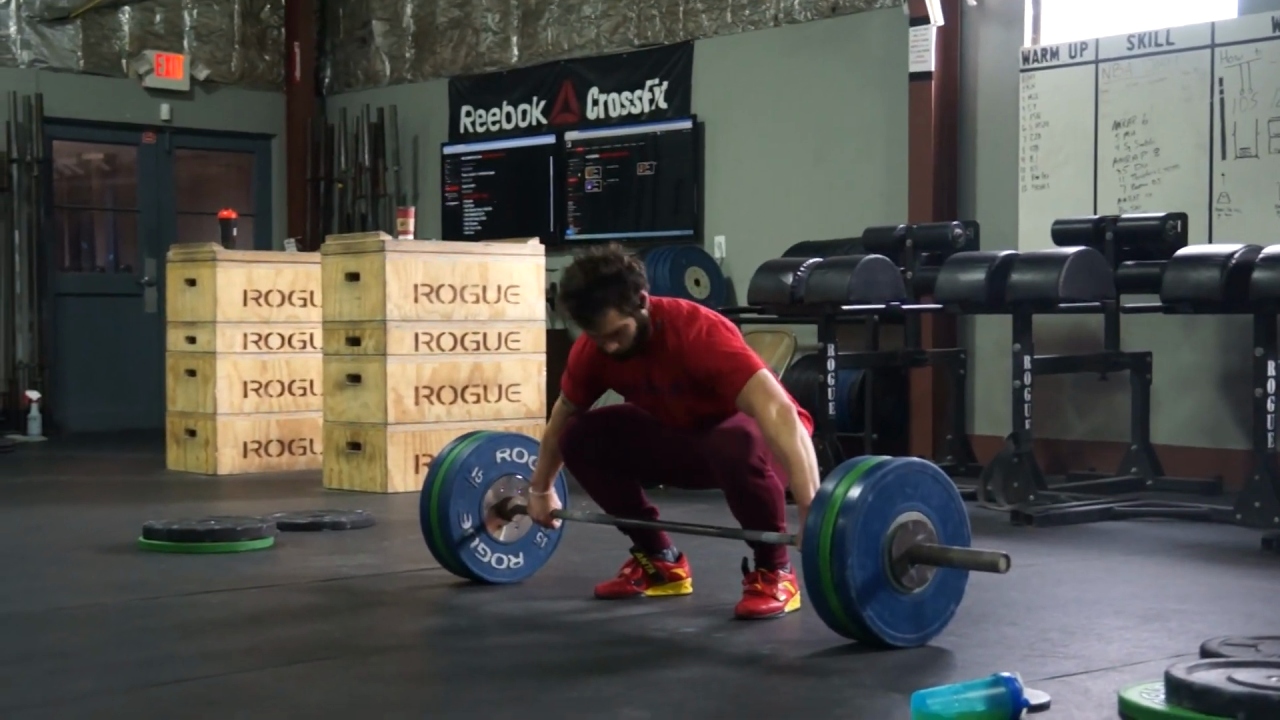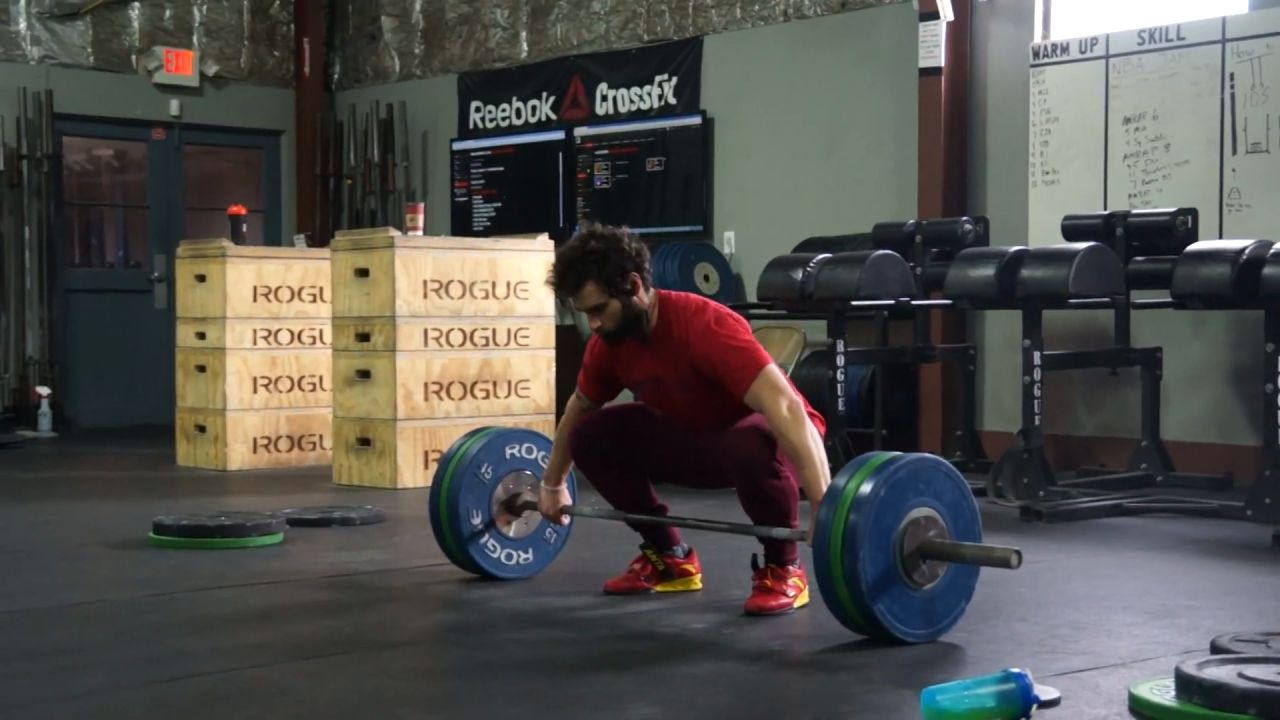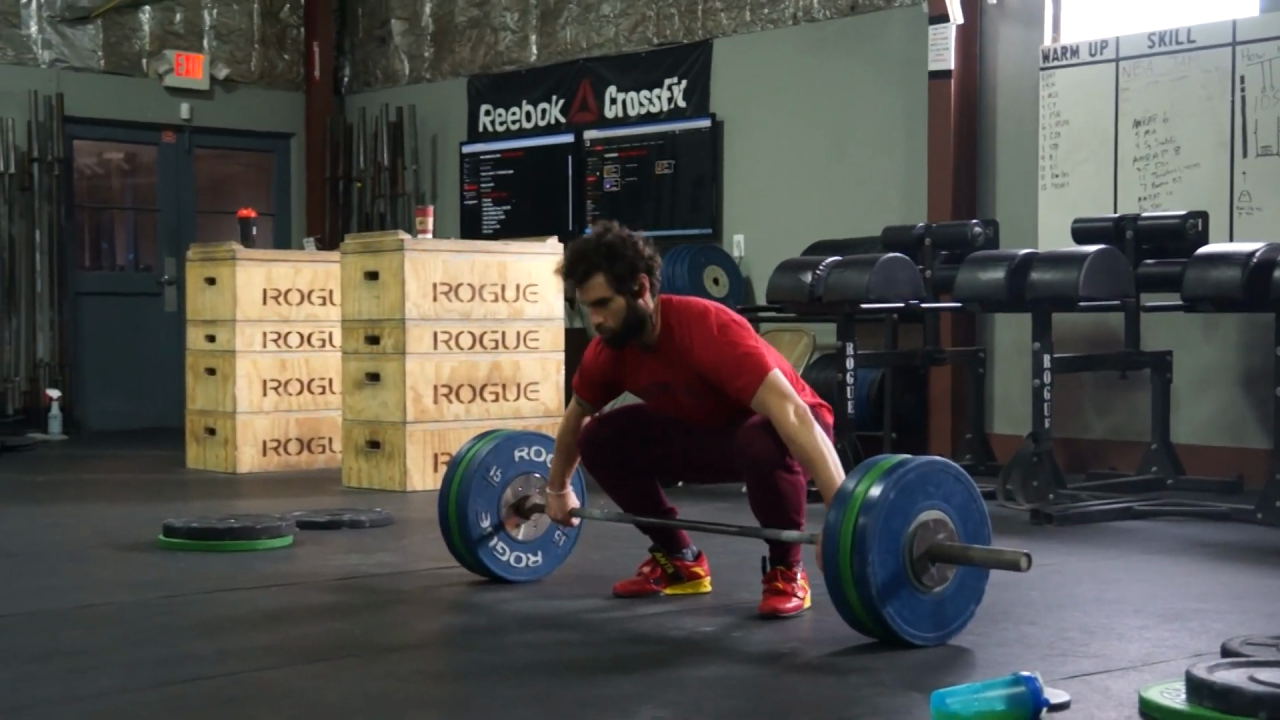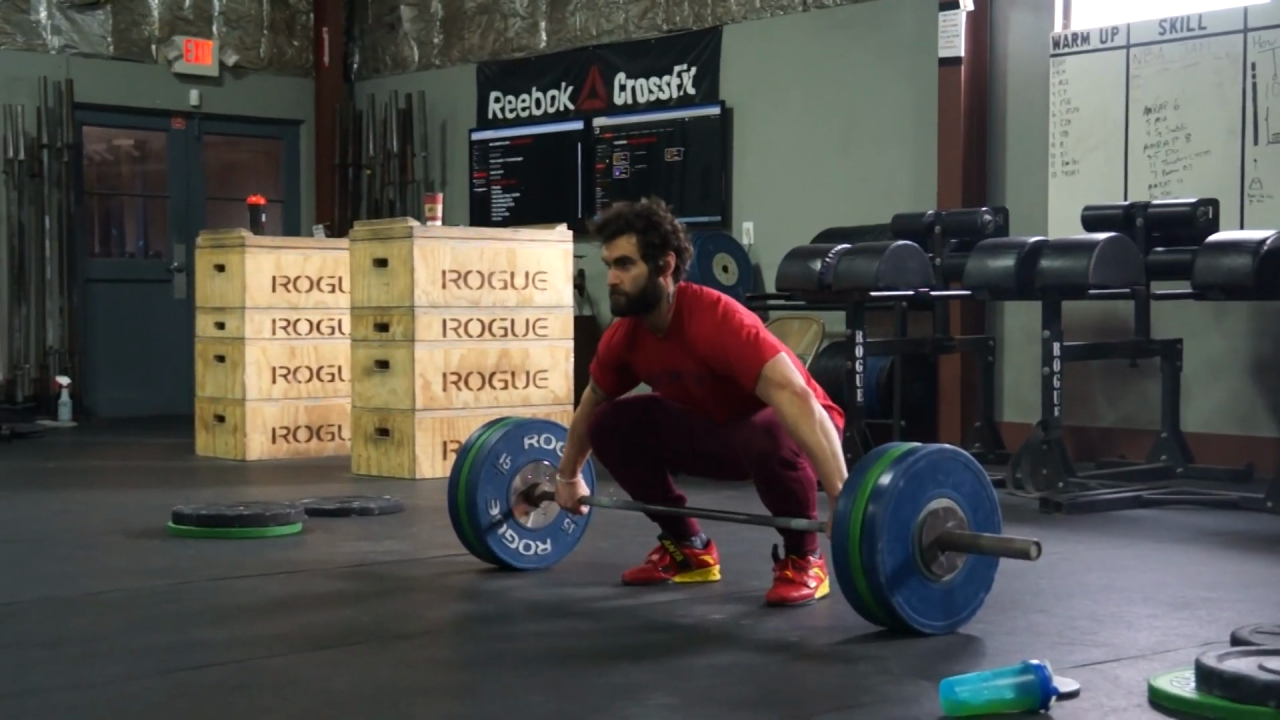
dt=0.4s
person 1, frame 1
left shoulder: (701, 332)
right shoulder: (593, 349)
left elbow: (778, 412)
right elbow: (565, 413)
left wrist: (812, 511)
right wrist: (541, 490)
left hip: (743, 429)
right hip: (686, 435)
left knee: (736, 449)
right knee: (580, 438)
left ankle: (774, 572)
right ankle: (659, 560)
person 1, frame 2
left shoulder: (705, 326)
right shoulder: (608, 344)
left elbow: (785, 409)
right elbow: (579, 408)
right wrist: (552, 485)
left hip: (773, 434)
right hip: (697, 437)
left knee: (750, 449)
right knee: (590, 437)
left ankle: (783, 568)
right ankle: (669, 556)
person 1, frame 3
left shoulder: (709, 331)
right shoulder: (607, 351)
left elbow: (791, 415)
right elbow: (577, 415)
right wrist: (558, 490)
left hip: (774, 425)
right hip: (706, 432)
left knee: (767, 447)
right knee: (599, 440)
left ankle: (786, 571)
right ankle: (678, 559)
person 1, frame 4
left shoulder: (716, 320)
right shoulder: (624, 336)
left elbow: (795, 400)
right elbow: (593, 402)
left wrist: (842, 498)
right wrist: (568, 477)
left hip: (796, 422)
right hip: (719, 425)
left knee: (766, 441)
right knee: (609, 425)
left ankle: (804, 559)
right ankle: (687, 547)
